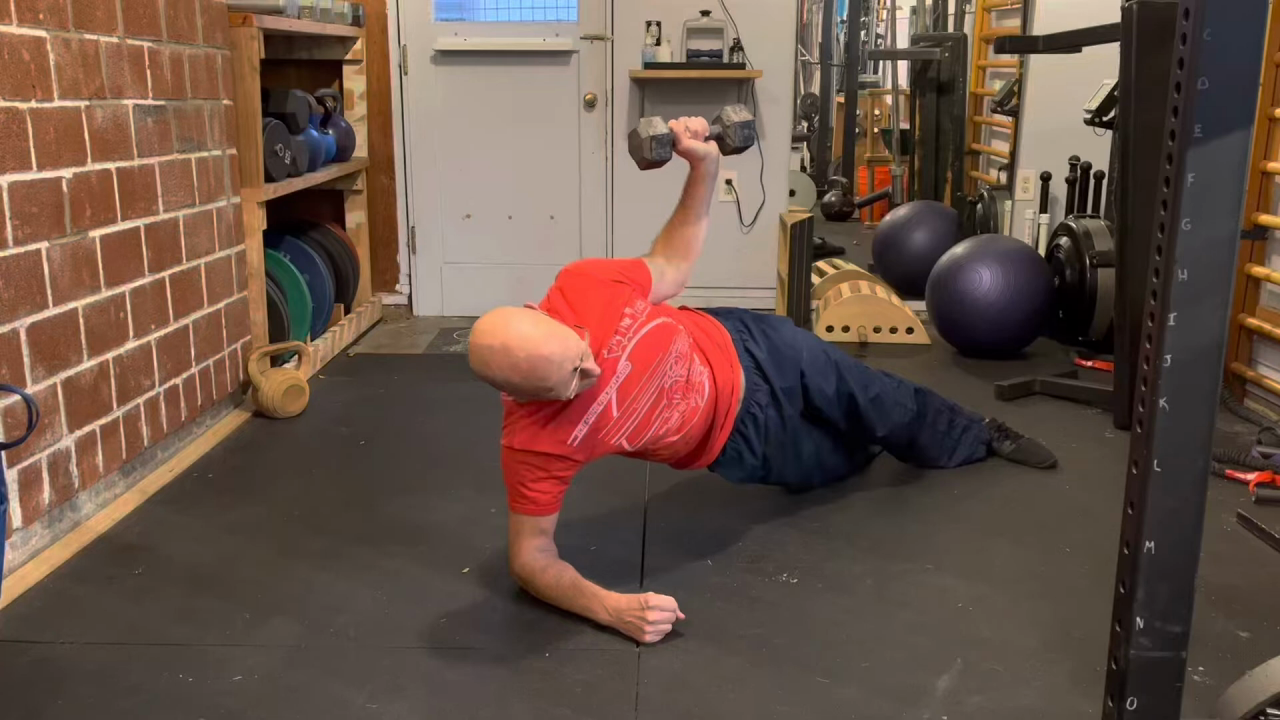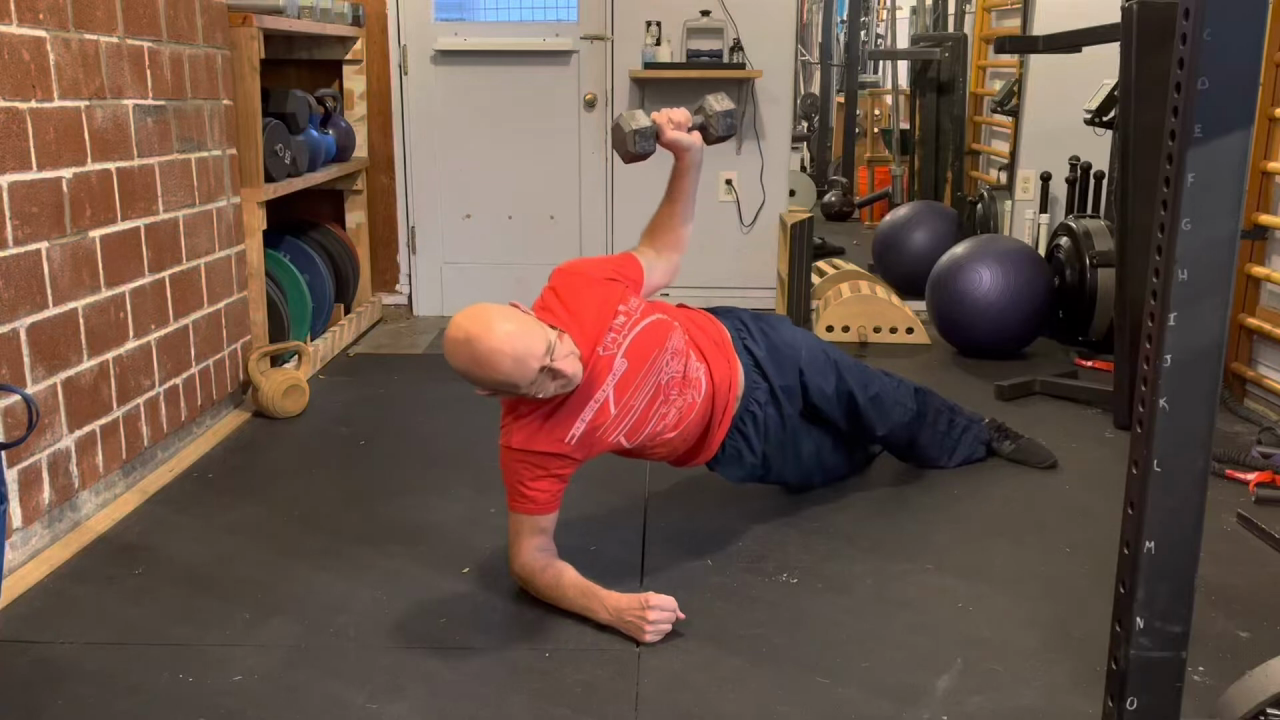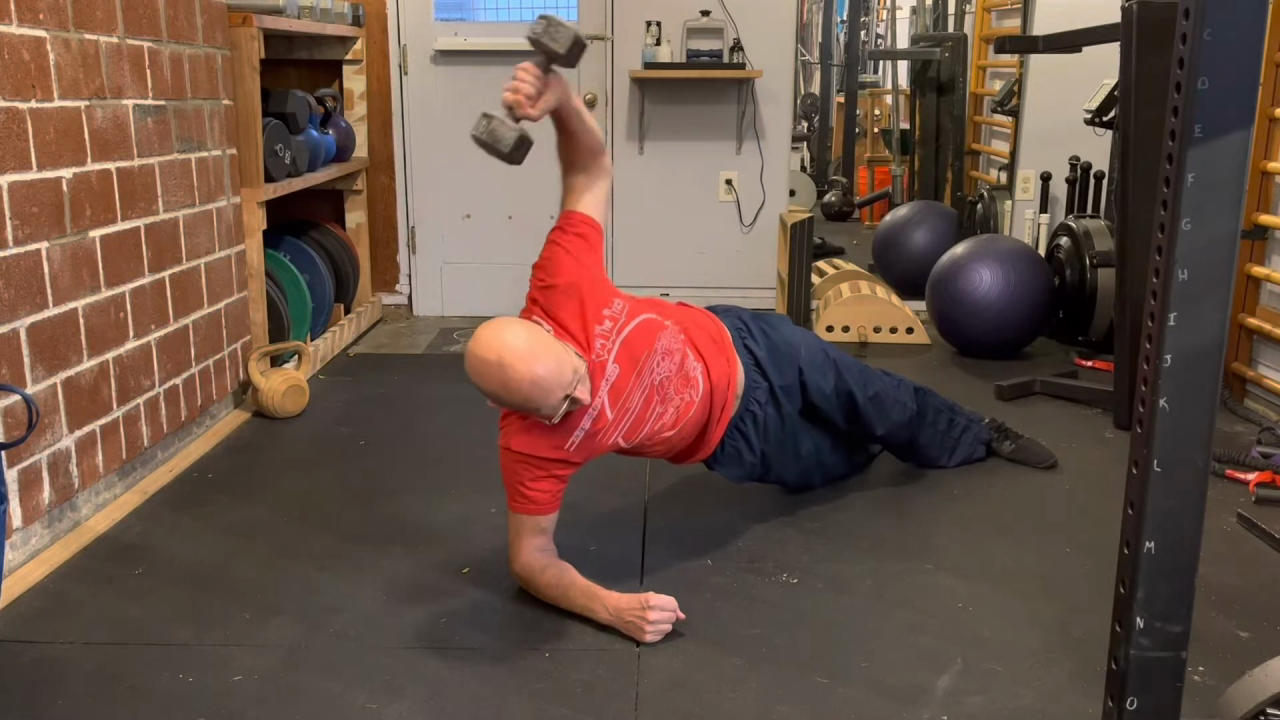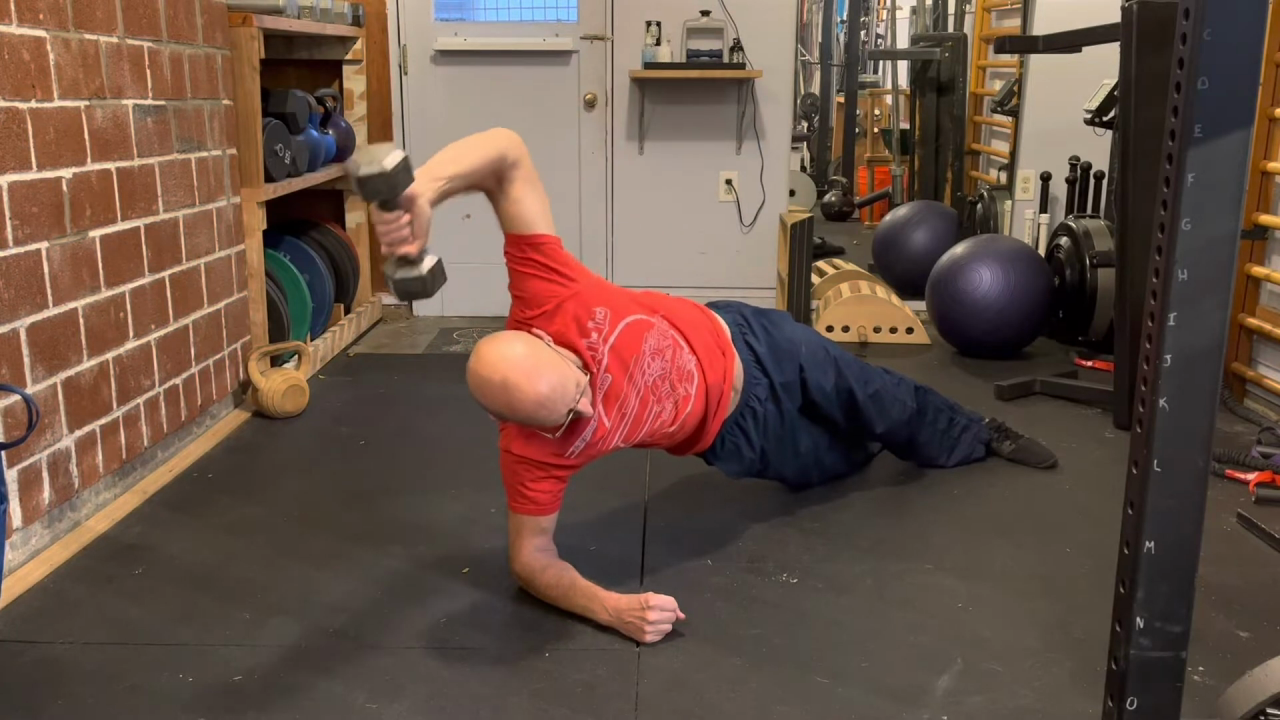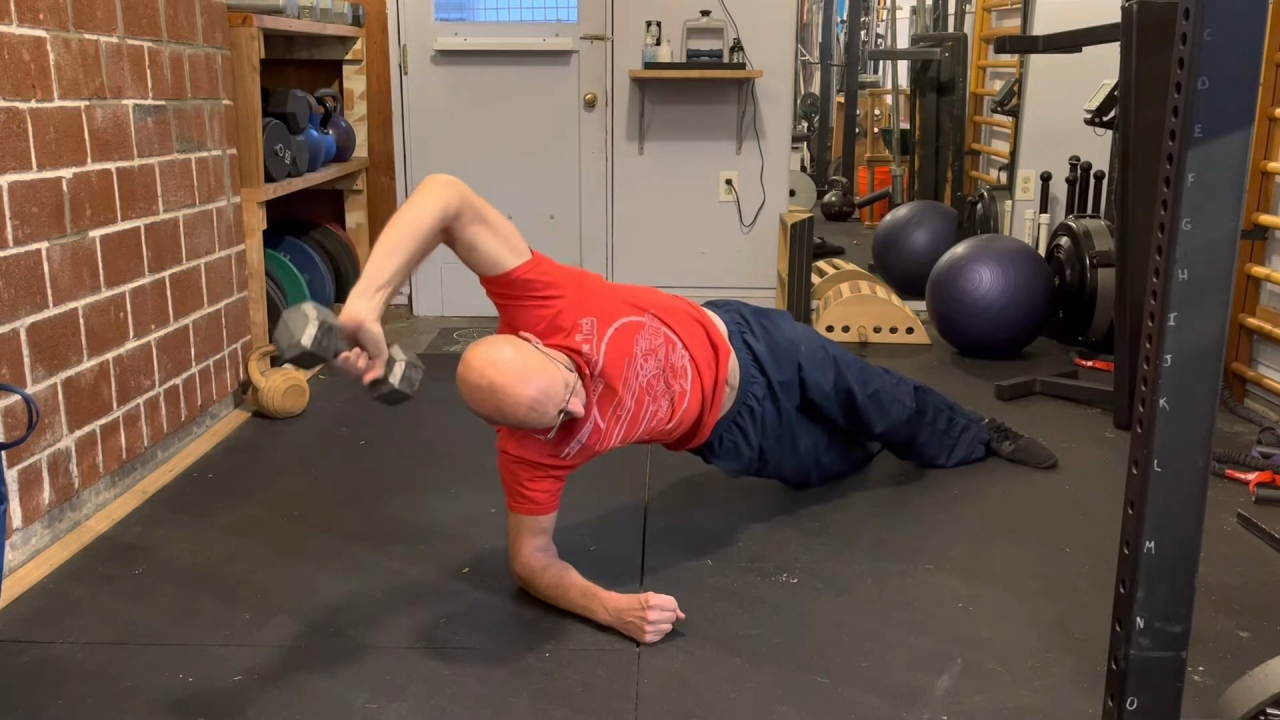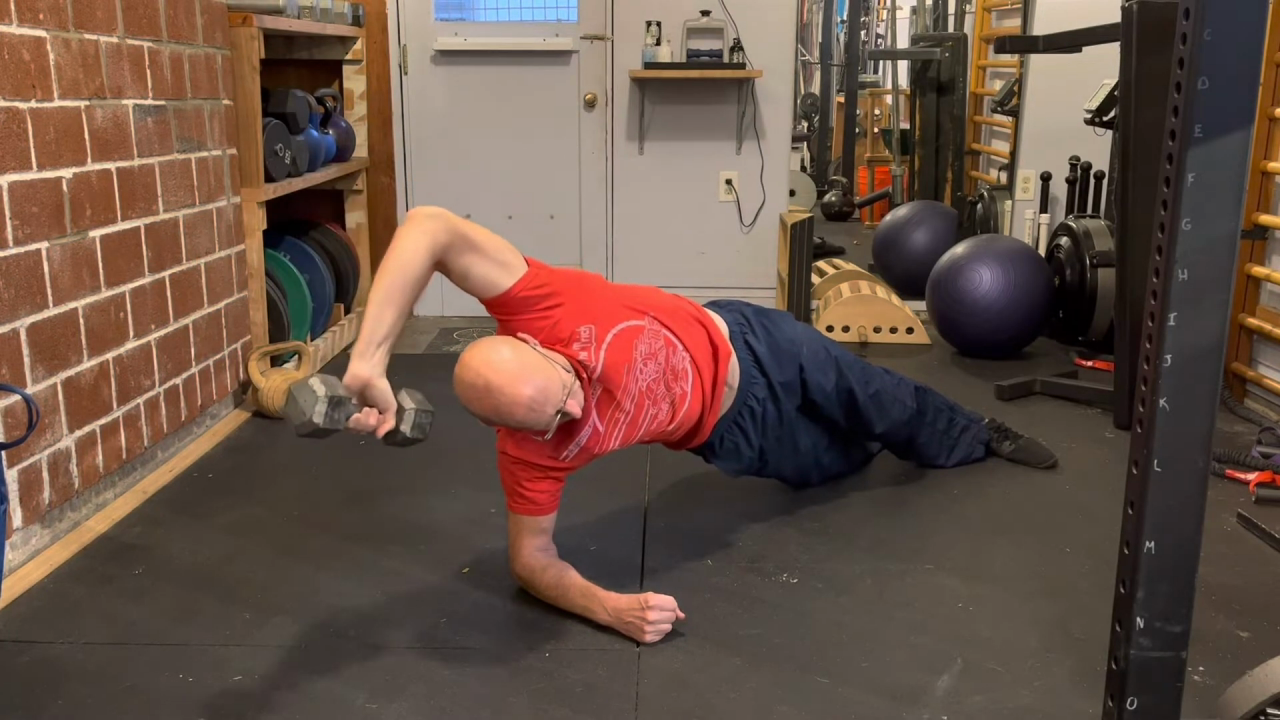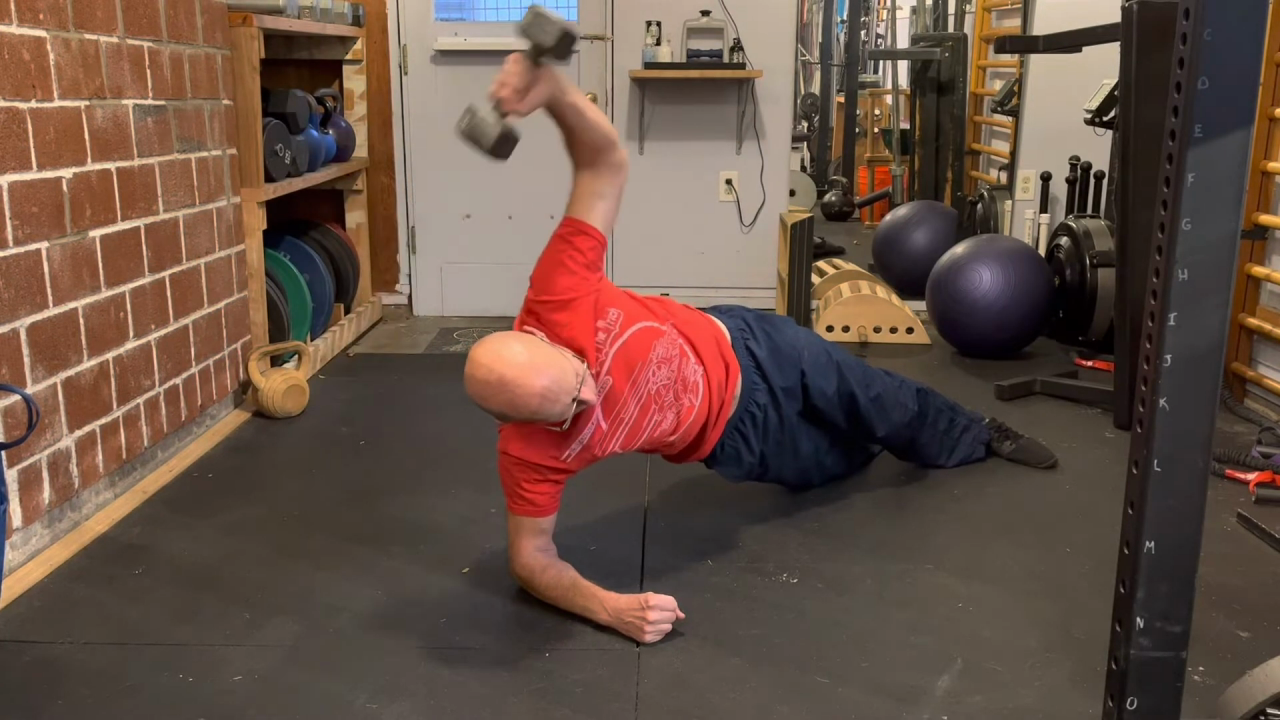
dt=0.7s
person 1, frame 1
left shoulder: (582, 286)
right shoulder: (533, 442)
left elbow: (670, 267)
right elbow: (531, 556)
left wrist: (704, 165)
right wrist: (612, 608)
left hip: (744, 349)
right hip: (737, 441)
left knee: (888, 406)
right knee: (839, 461)
left ankle: (981, 434)
right ankle: (925, 444)
person 1, frame 2
left shoulder: (574, 287)
right shoulder: (531, 441)
left elbow: (661, 257)
right elbow: (531, 558)
left wrist: (689, 157)
right wrist: (613, 608)
left hip: (742, 347)
right hip: (735, 440)
left knee: (888, 407)
right knee: (837, 463)
left ankle: (979, 435)
right ankle: (924, 442)
person 1, frame 3
left shoulder: (559, 291)
right shoulder: (529, 442)
left elbow: (591, 172)
right elbow: (531, 556)
left wrist: (559, 100)
right wrist: (612, 607)
left hip: (743, 348)
right hip: (736, 439)
left knee: (890, 409)
right knee: (836, 461)
left ankle: (979, 435)
right ankle: (873, 442)
person 1, frame 4
left shoulder: (545, 301)
right shoulder: (532, 446)
left elbow: (505, 151)
right elbow: (530, 558)
left wrist: (420, 189)
right wrist: (611, 608)
left hip: (746, 344)
right hip: (733, 434)
left knee: (887, 406)
right knee: (834, 462)
left ankle: (979, 436)
right ankle: (919, 443)
person 1, frame 5
left shoulder: (538, 306)
right shoulder: (531, 448)
left elbow: (448, 197)
right elbow: (531, 558)
left wrist: (368, 296)
right wrist: (611, 608)
left hip: (740, 344)
right hip: (732, 433)
left knee: (888, 406)
right knee: (834, 461)
left ankle: (978, 435)
right ankle: (920, 443)
person 1, frame 6
left shoulder: (536, 309)
right shoulder: (530, 450)
left elbow: (431, 225)
right elbow: (531, 560)
left wrist: (371, 351)
right wrist: (611, 609)
left hip: (742, 345)
right hip: (729, 433)
left knee: (885, 405)
right knee: (835, 462)
left ankle: (979, 435)
right ankle: (926, 447)
person 1, frame 7
left shoulder: (559, 308)
right shoulder: (530, 450)
left elbow: (607, 160)
right elbow: (531, 558)
left wrist: (549, 88)
right wrist: (609, 607)
left hip: (743, 348)
right hip: (735, 440)
left knee: (894, 412)
right knee: (839, 460)
left ankle: (983, 437)
